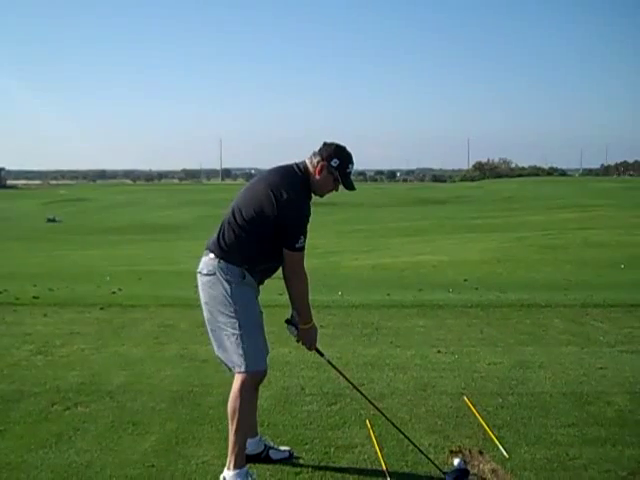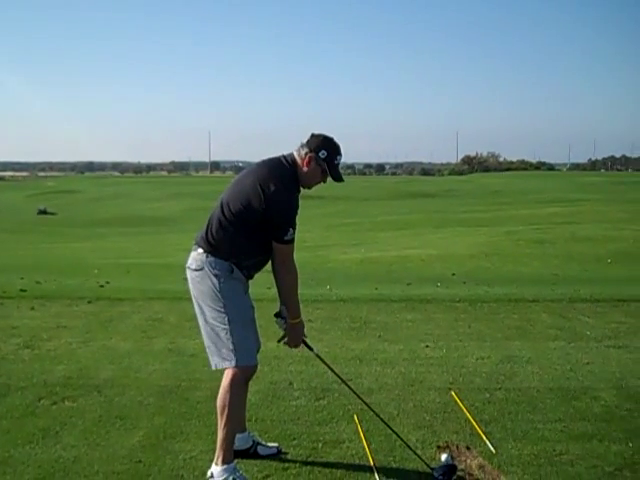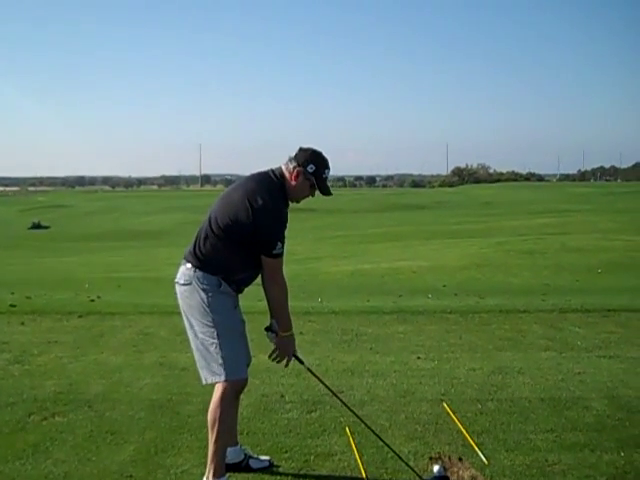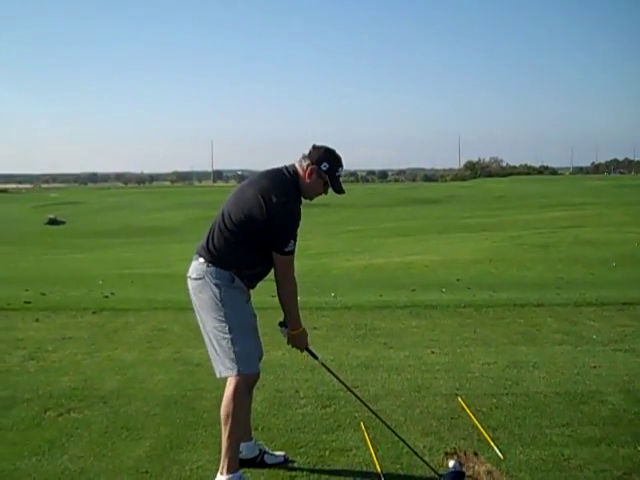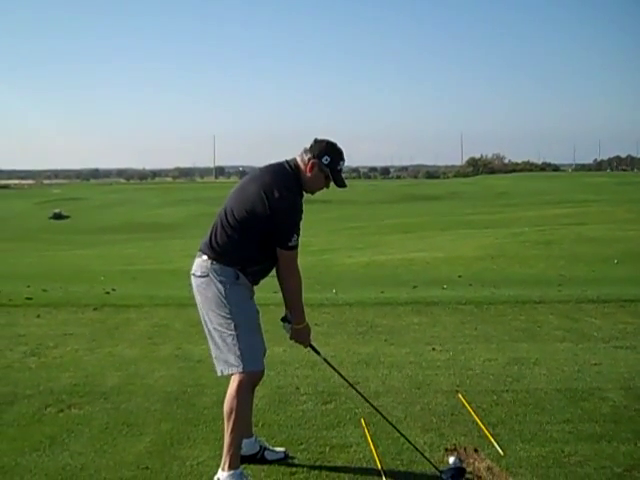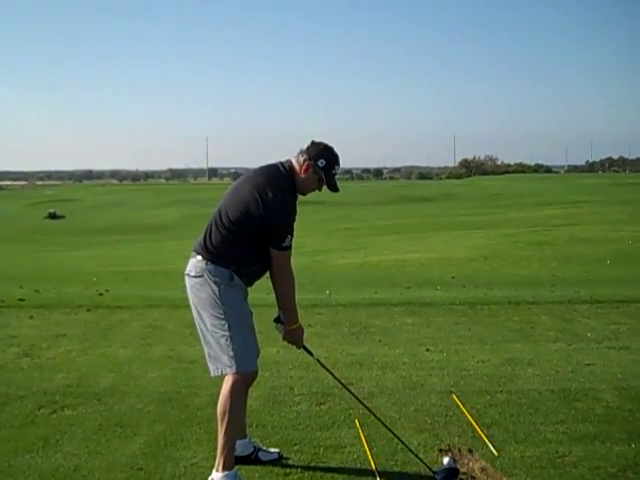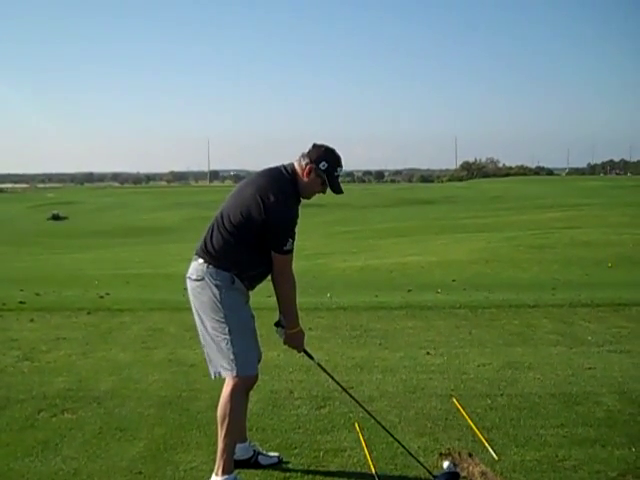
dt=0.5s
person 1, frame 1
left shoulder: (285, 179)
right shoulder: (294, 197)
left elbow: (287, 261)
right elbow: (295, 270)
left wrist: (295, 311)
right wrist: (306, 322)
left hip: (233, 274)
right hip: (227, 276)
left knee: (253, 365)
right knee: (250, 370)
left ankle: (251, 443)
person 1, frame 2
left shoulder: (274, 173)
right shoulder: (282, 189)
left elbow: (276, 255)
right elbow: (284, 263)
left wrist: (284, 306)
right wrist: (295, 317)
left hip: (223, 268)
right hip: (217, 270)
left knee: (243, 360)
right knee: (240, 365)
left ankle: (240, 439)
person 1, frame 3
left shoulder: (261, 186)
right shoulder: (271, 205)
left elbow: (265, 269)
right elbow: (273, 278)
left wrist: (277, 321)
right wrist: (286, 332)
left hip: (212, 283)
right hip: (205, 285)
left knee: (234, 374)
right knee: (230, 379)
left ankle: (231, 452)
person 1, frame 4
left shoulder: (274, 182)
right shoulder: (284, 201)
left elbow: (277, 265)
right elbow: (284, 275)
left wrist: (290, 320)
right wrist: (295, 326)
left hip: (223, 276)
right hip: (218, 280)
left knee: (247, 367)
right knee: (242, 374)
left ankle: (246, 447)
person 1, frame 5
left shoulder: (275, 176)
right shoulder: (285, 195)
left elbow: (279, 259)
right elbow: (288, 269)
left wrist: (291, 313)
right wrist: (299, 321)
left hip: (224, 273)
right hip: (222, 277)
left knee: (250, 365)
right knee: (247, 370)
left ankle: (246, 443)
person 1, frame 6
left shoulder: (270, 178)
right shoulder: (279, 195)
left elbow: (272, 260)
right elbow: (281, 269)
left wrist: (285, 314)
right wrist: (292, 322)
left hip: (217, 273)
right hip: (216, 277)
left knee: (244, 366)
right knee: (241, 371)
left ankle: (240, 444)
person 1, frame 7
left shoulder: (272, 180)
right shoulder: (281, 199)
left elbow: (274, 265)
right elbow: (282, 273)
left wrist: (285, 319)
right wrist: (293, 326)
left hip: (220, 278)
right hip: (217, 281)
left knee: (245, 369)
right knee: (241, 375)
left ankle: (240, 449)
